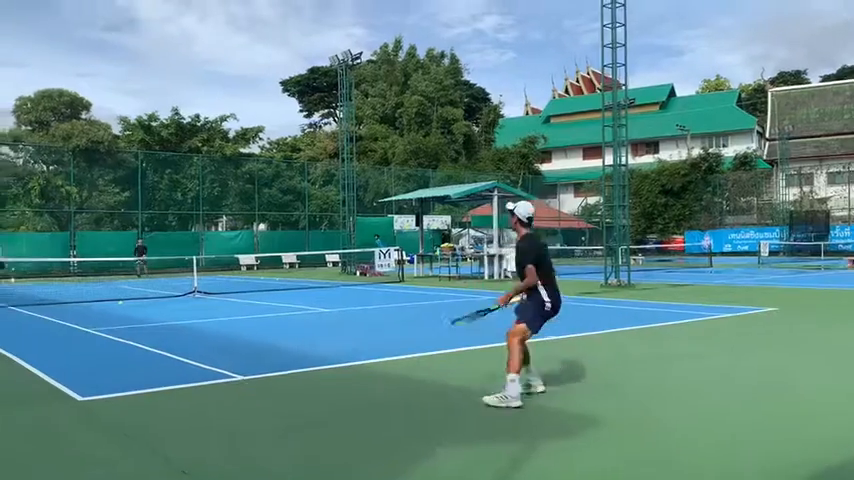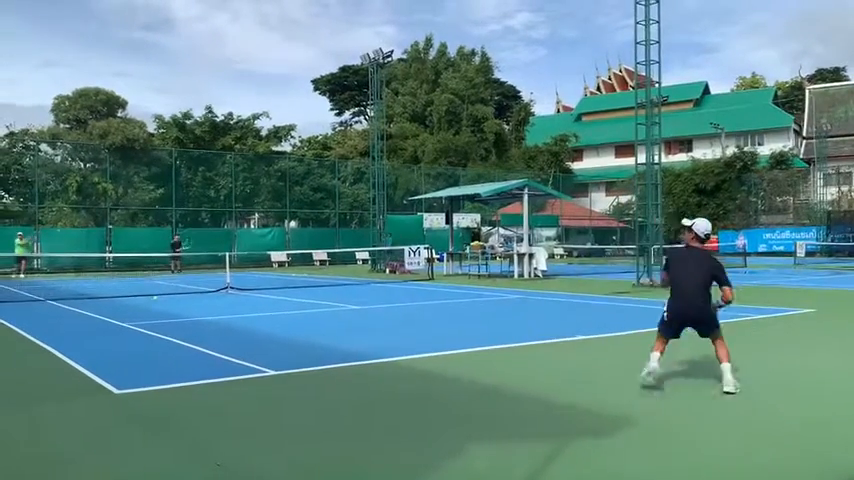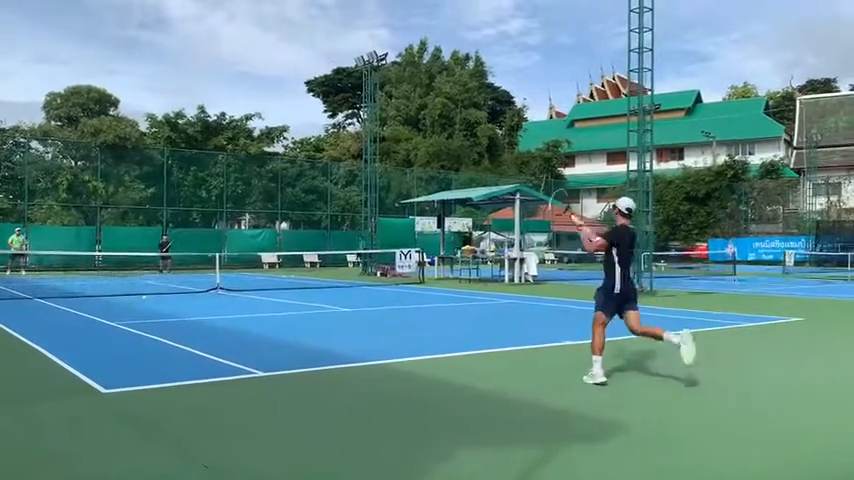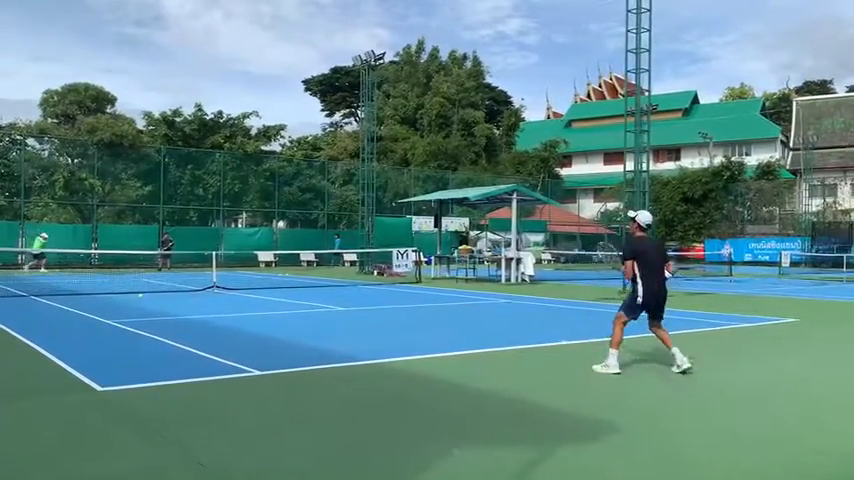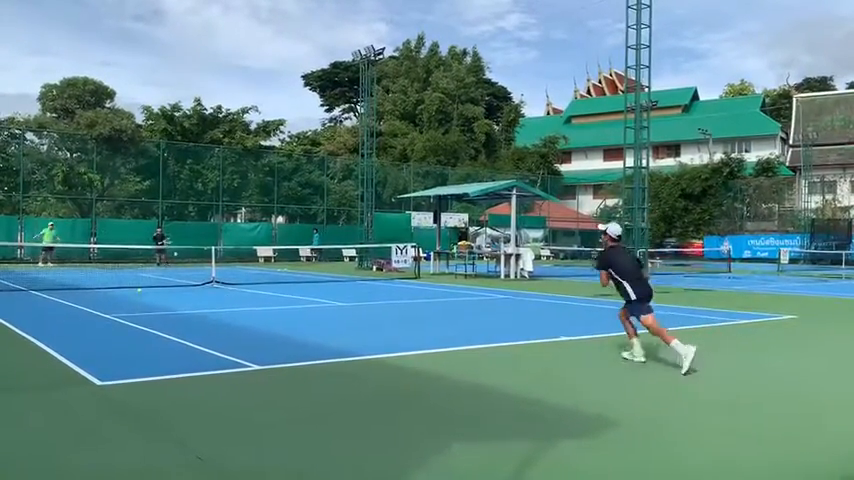
dt=1s
person 1, frame 1
left shoulder: (525, 244)
right shoulder: (533, 240)
left elbow: (532, 279)
right elbow: (546, 272)
left wrist: (509, 294)
left hip: (545, 301)
right hip: (544, 298)
left knee: (514, 337)
right knee: (516, 337)
left ankle: (511, 394)
right ankle: (533, 380)
person 1, frame 2
left shoulder: (674, 254)
right shoulder: (713, 262)
left elbow: (665, 281)
right elbow: (728, 296)
right wrist: (717, 305)
left hip: (676, 310)
right hip: (703, 312)
left knee: (661, 339)
right knee: (718, 340)
left ankle: (653, 366)
right ankle: (728, 380)
person 1, frame 3
left shoulder: (617, 232)
right shoulder: (629, 233)
left elbow: (591, 248)
left wrist: (583, 231)
left hip: (614, 286)
right hip: (627, 287)
left knee: (598, 325)
right knee: (636, 327)
left ankle: (597, 372)
right ankle: (677, 339)
person 1, frame 4
left shoulder: (632, 244)
right shoulder: (657, 245)
left elbow: (628, 274)
right elbow: (670, 270)
left wrist: (626, 270)
left hip: (642, 292)
right hip: (660, 293)
left knee: (619, 322)
right knee: (655, 326)
left ankle: (612, 363)
right ankle: (680, 359)
person 1, frame 5
left shoulder: (604, 255)
right shoulder: (628, 253)
left elbow: (604, 282)
right elbow: (644, 276)
left wrist: (608, 274)
left hip: (634, 295)
right hip: (645, 290)
left knee: (652, 326)
right knee: (623, 315)
left ankle: (684, 351)
right ankle: (636, 352)
